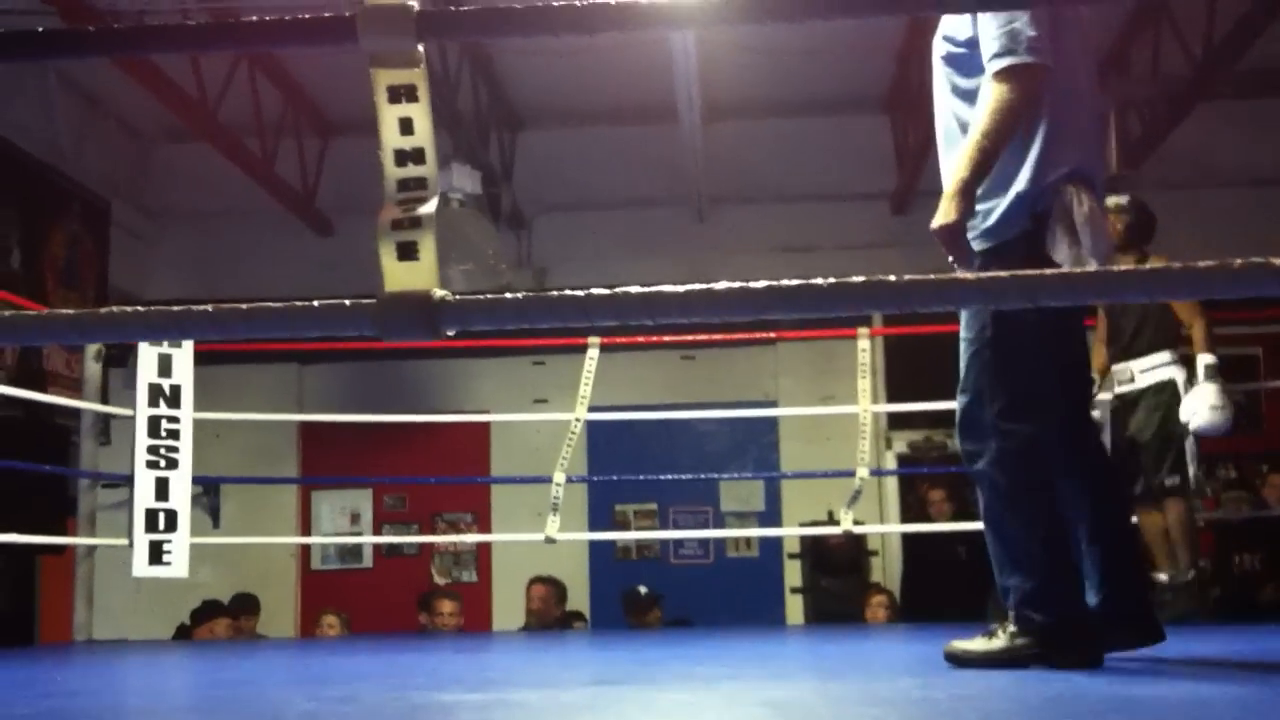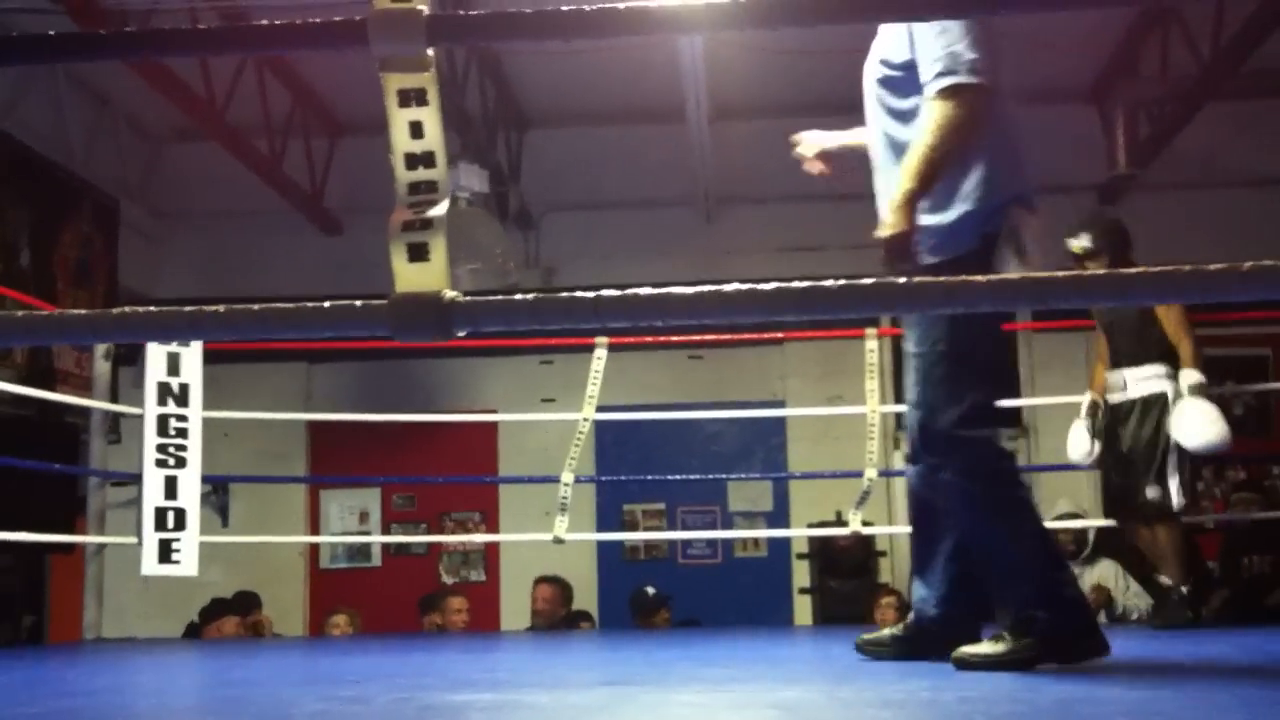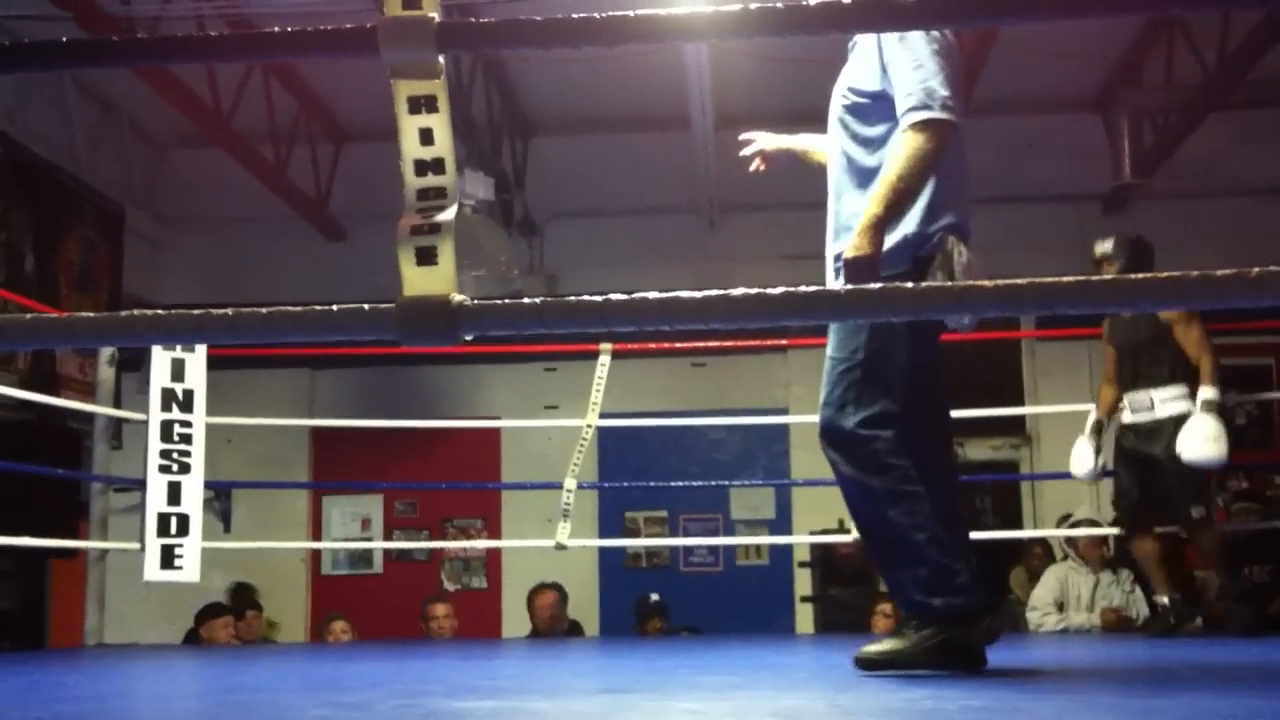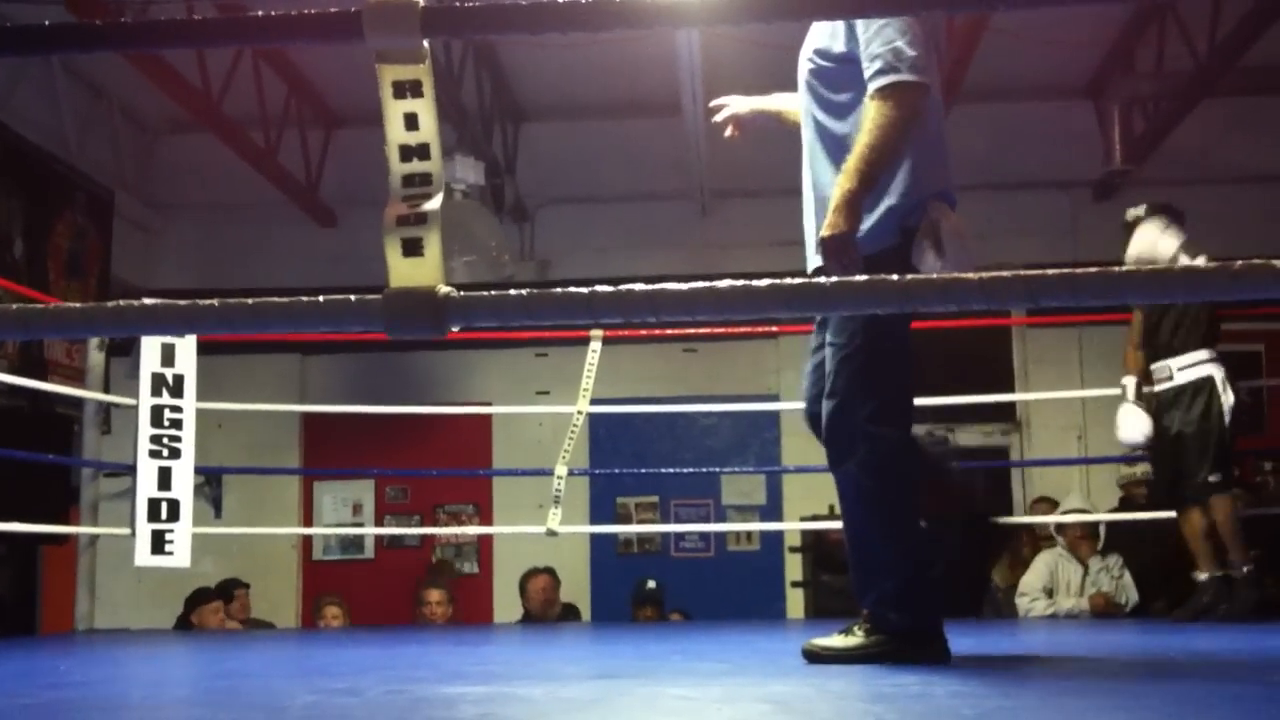
dt=1s
person 1, frame 1
right shoulder: (1045, 13)
left elbow: (1019, 74)
right elbow: (1083, 107)
left wrist: (959, 187)
left hip: (1016, 225)
right hip: (1047, 230)
left knee: (998, 426)
right knee: (1059, 426)
left ankle: (1045, 618)
right ankle: (1116, 604)
person 1, frame 2
left shoulder: (927, 13)
right shoulder: (904, 25)
left elbow: (962, 96)
left wrist: (903, 203)
right wrist: (844, 139)
left hip: (950, 241)
right hip: (943, 248)
left knee: (951, 432)
right knee: (935, 436)
left ankle: (1049, 616)
right ankle: (942, 613)
person 1, frame 3
left shoulder: (902, 30)
right shoulder: (872, 46)
left elbow: (930, 125)
left wrist: (871, 224)
right wrist: (790, 144)
left hip: (893, 263)
right hip: (888, 273)
left knee: (852, 426)
right knee: (913, 444)
left ankle: (944, 606)
right ankle: (949, 621)
person 1, frame 4
left shoulder: (878, 19)
right shoulder: (841, 26)
left elbow: (900, 90)
left wrist: (844, 206)
right wrist: (753, 104)
left hip: (874, 237)
right hip: (857, 244)
left knee: (859, 424)
right knee: (839, 416)
left ankle: (898, 621)
person 2, frame 1
left shoulder: (1159, 270)
left elbow: (1196, 321)
left wrist: (1207, 375)
left hip: (1159, 383)
right hip: (1123, 392)
left knee: (1169, 484)
right knee: (1139, 492)
left ankle: (1188, 580)
right ankle: (1167, 579)
person 2, frame 2
right shoulder: (1101, 303)
left elbow: (1183, 338)
left wrist: (1193, 388)
right wrist: (1090, 408)
left hip: (1152, 397)
right hip: (1119, 406)
left knee: (1157, 501)
right knee: (1125, 507)
left ankle: (1182, 595)
right ankle: (1169, 585)
person 2, frame 3
left shoulder: (1167, 306)
right shoulder: (1112, 322)
left elbow: (1203, 357)
left wrist: (1207, 406)
right wrist: (1095, 425)
left hip: (1173, 420)
right hip: (1133, 427)
left knee: (1193, 514)
right knee: (1135, 522)
left ankle: (1221, 599)
right ankle: (1170, 605)
person 2, frame 4
left shoulder: (1188, 272)
right elbow: (1136, 344)
left wrist: (1180, 254)
right wrist: (1131, 395)
left hip: (1199, 385)
right hip: (1163, 394)
left knee: (1211, 484)
right knee: (1179, 494)
left ankle: (1241, 576)
right ankle: (1210, 583)
